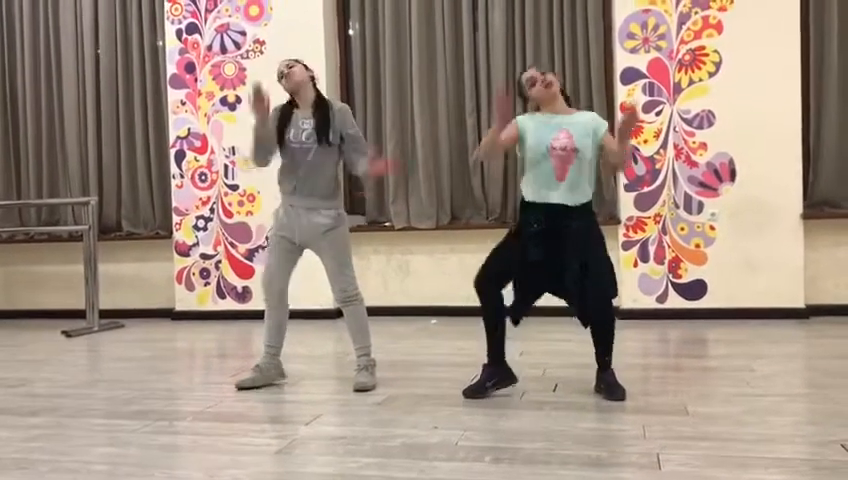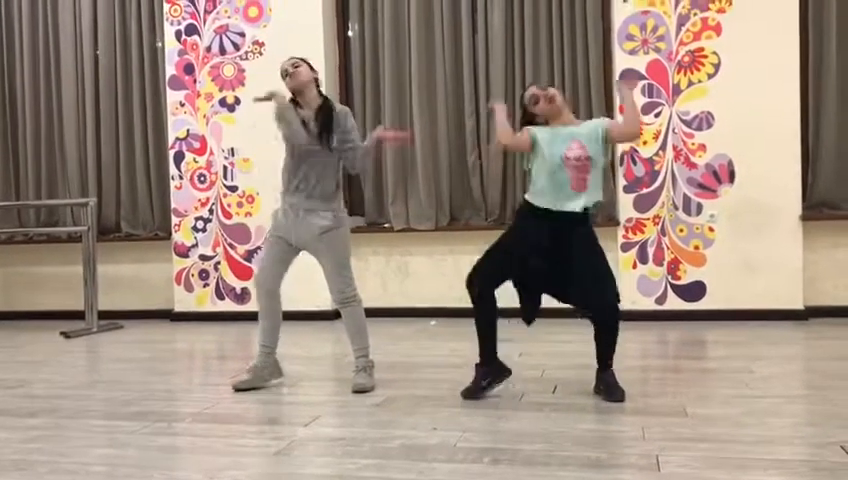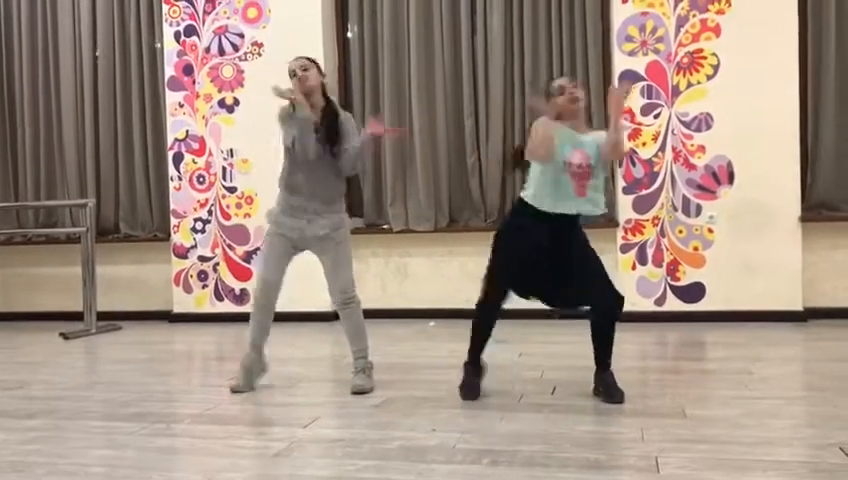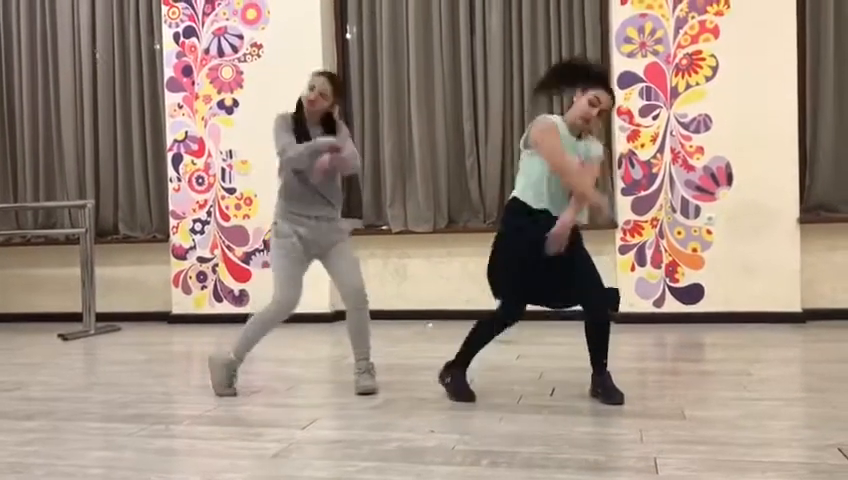
dt=0.1s
person 1, frame 1
left shoulder: (337, 113)
right shoulder: (281, 117)
left elbow: (357, 156)
right elbow: (261, 158)
left wrist: (369, 166)
right wrist: (261, 118)
left hip: (326, 215)
right hip: (288, 214)
left knee: (346, 291)
right knee: (272, 287)
left ankle: (365, 363)
right ankle: (270, 363)
person 1, frame 2
left shoulder: (339, 115)
right shoulder: (286, 112)
left elbow: (356, 163)
right elbow: (299, 144)
left wrist: (374, 140)
right wrist: (283, 106)
left hip: (326, 217)
right hip: (289, 213)
left knee: (345, 293)
right knee: (264, 284)
left ankle: (364, 365)
right ankle: (265, 362)
person 1, frame 3
left shoulder: (341, 119)
right shoulder: (289, 114)
left elbow: (350, 166)
right elbow: (305, 151)
left wrist: (367, 138)
right wrist: (299, 105)
left hip: (328, 219)
right hip: (287, 216)
left knee: (344, 294)
right knee: (265, 285)
left ankle: (362, 366)
right ankle: (252, 361)
person 1, frame 4
left shoulder: (338, 130)
right shoulder: (285, 123)
left elbow: (352, 165)
right elbow: (293, 157)
left wrist: (335, 159)
right wrist: (326, 143)
left hip: (331, 227)
right hip: (292, 226)
left knee: (356, 293)
right knee: (284, 302)
left ankle: (363, 368)
right ankle: (229, 362)
person 2, frame 1
left shoulder: (590, 122)
right shoulder: (525, 124)
left elbow: (619, 162)
right elbow: (486, 153)
left wrist: (625, 134)
right wrist: (500, 122)
left hip: (577, 219)
right hip: (534, 218)
left knee: (598, 298)
right knee: (487, 282)
left ankle: (605, 372)
right ankle: (496, 369)
person 2, frame 2
left shoulder: (596, 128)
right shoulder: (536, 135)
left elbow: (632, 131)
right elbow: (506, 142)
left wrist: (627, 99)
right wrist: (500, 112)
left hip: (577, 227)
right hip: (535, 222)
left knee: (605, 301)
right knee: (479, 281)
left ankle: (605, 375)
right ankle: (489, 367)
person 2, frame 3
left shoulder: (598, 139)
right shoulder: (545, 126)
left elbow: (616, 156)
right elbow: (539, 154)
left wrist: (616, 112)
right wrist: (556, 115)
left hip: (568, 229)
right hip: (527, 222)
left knee: (607, 301)
right knee: (494, 295)
left ankle: (603, 375)
right ankle: (472, 367)
person 2, frame 4
left shoulder: (593, 148)
right shoulder: (546, 126)
left elbow: (589, 193)
right elbow: (568, 171)
left wrist: (570, 218)
left hip: (560, 230)
right hip: (524, 228)
left knee: (600, 300)
right knee: (513, 307)
left ankle: (600, 377)
right ankle: (455, 370)
